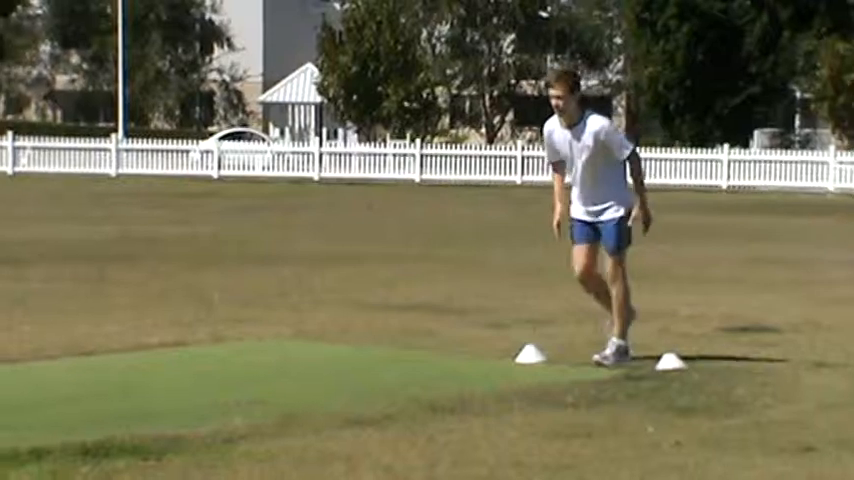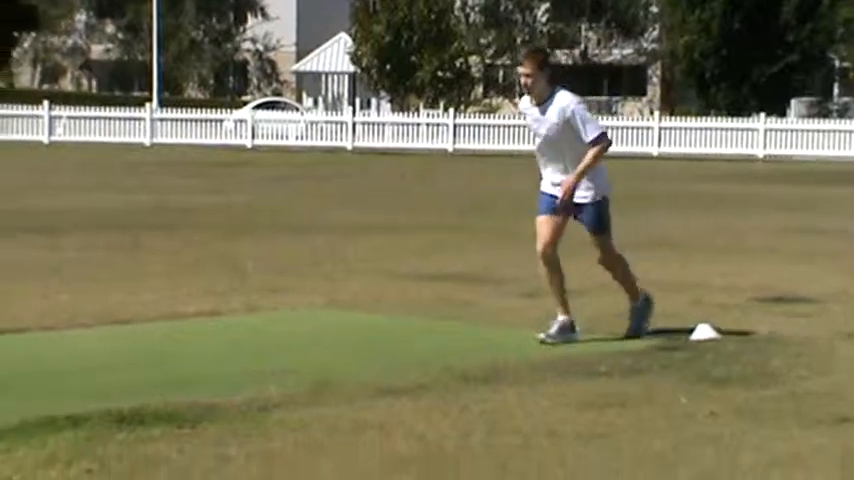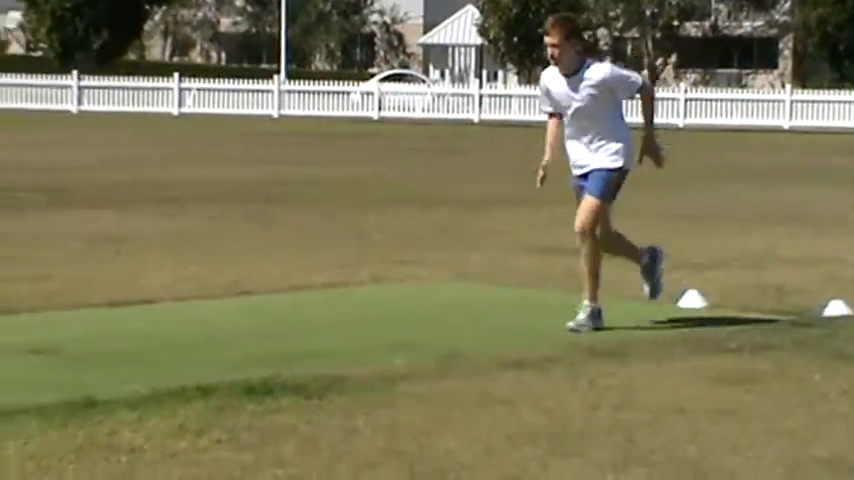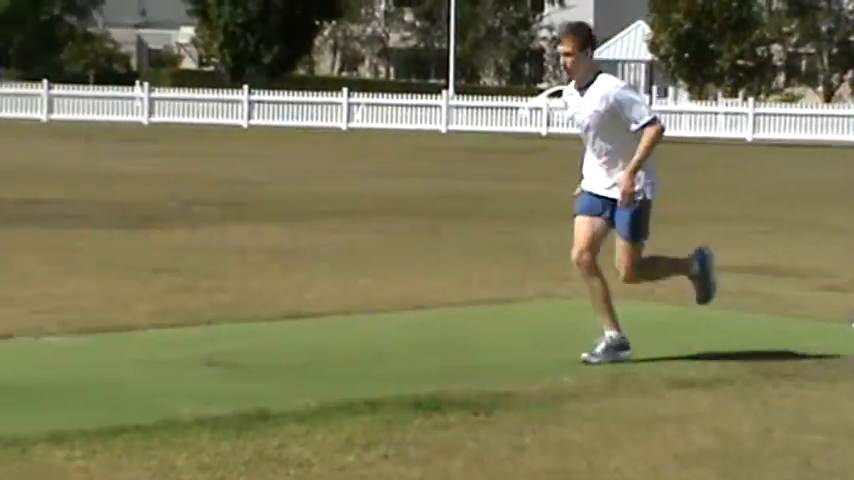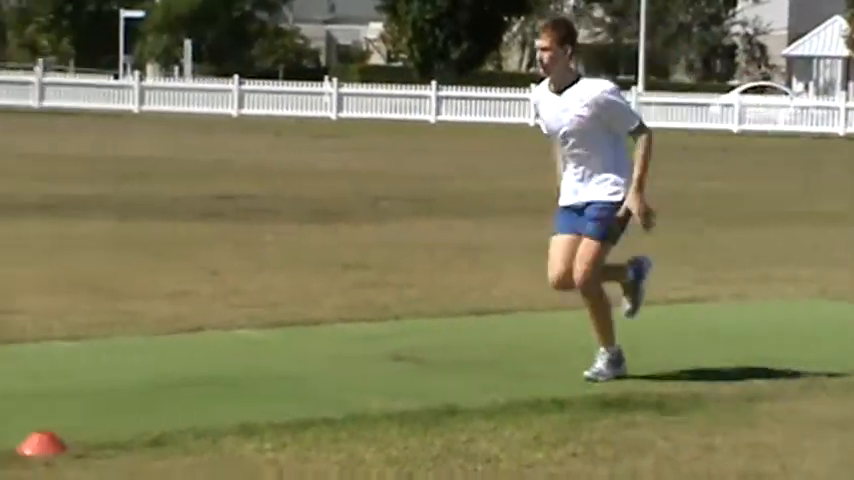
dt=0.4s
person 1, frame 1
left shoulder: (600, 127)
right shoulder: (550, 129)
left elbow: (632, 159)
left wrist: (641, 203)
right wrist: (558, 205)
left hip: (612, 208)
right hip: (580, 209)
left knee: (614, 273)
right knee: (582, 273)
left ankle: (619, 343)
right ankle: (621, 316)
person 1, frame 2
left shoulder: (569, 105)
right shoulder: (525, 106)
left elbow: (602, 142)
left wrist: (575, 178)
left hip: (584, 187)
right hip: (552, 187)
left knee: (604, 255)
right knee: (544, 249)
left ankle: (639, 301)
right ankle: (564, 321)
person 1, frame 3
left shoulder: (604, 74)
right shoulder: (548, 79)
left elbow: (646, 87)
left wrist: (649, 137)
right wrist: (547, 157)
left hip: (609, 159)
right hip: (580, 163)
left knee: (585, 228)
right knee: (594, 234)
left ankle: (591, 309)
right ankle: (646, 258)
person 1, frame 4
left shoulder: (614, 91)
right shoulder: (570, 94)
left elbow: (654, 128)
left wrist: (630, 172)
left hip: (631, 187)
right hip: (594, 186)
left knee: (628, 272)
right knee: (581, 257)
left ankle: (694, 263)
right ankle: (614, 338)
person 1, frame 5
left shoulder: (599, 92)
right shoulder: (540, 95)
left elbow: (642, 133)
left wrist: (637, 191)
left hip: (608, 193)
right hip: (573, 195)
left knee: (583, 278)
right knee: (559, 279)
left ankle: (611, 354)
right ankle: (631, 269)
